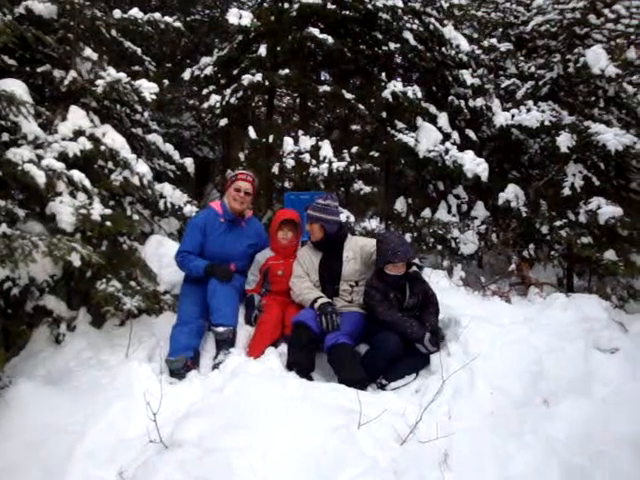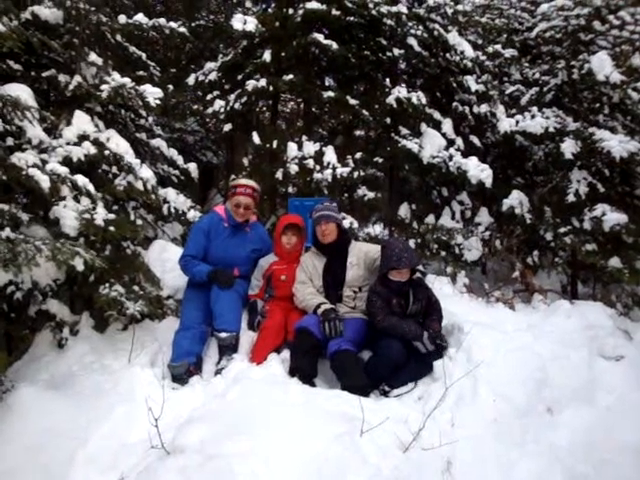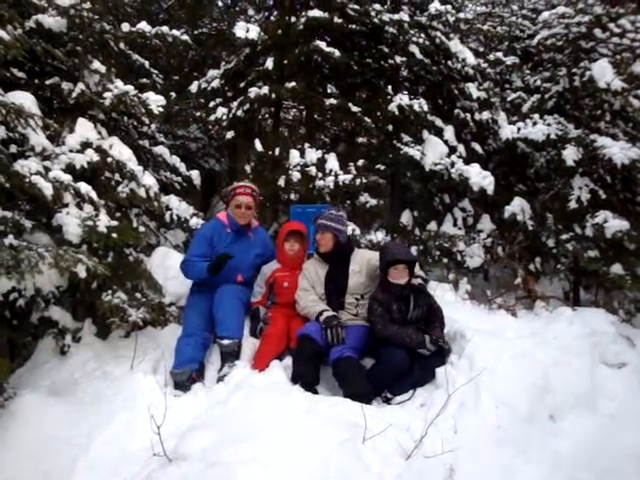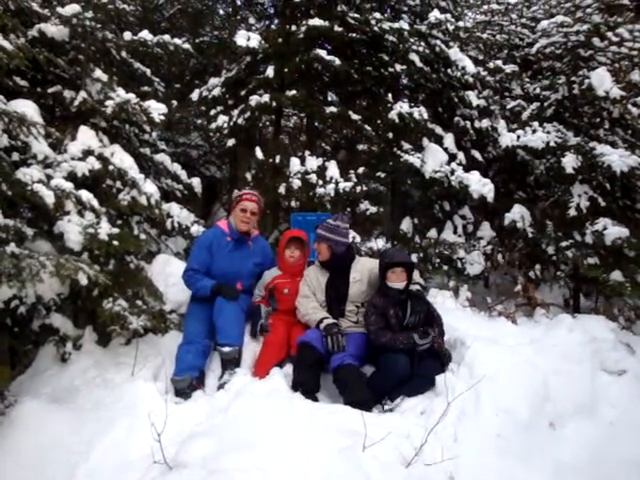
dt=0.7s
person 1, frame 1
left shoulder: (255, 227)
right shoulder: (204, 219)
right elbow: (183, 257)
right wrist: (210, 268)
left hip: (233, 282)
right hip: (200, 280)
left knee: (219, 283)
right knee: (190, 317)
left ankle: (224, 340)
right ankle: (181, 363)
person 1, frame 2
left shoulder: (259, 233)
right shoulder: (208, 223)
right elbow: (187, 261)
right wrist: (212, 273)
left hip: (236, 287)
right hip: (203, 285)
left knee: (224, 289)
right knee: (192, 322)
left ankle: (227, 345)
right ankle: (184, 367)
person 1, frame 3
left shoulder: (261, 237)
right shoulder: (210, 229)
right elbow: (188, 266)
right wrist: (211, 267)
left hip: (239, 293)
right hip: (206, 291)
left knee: (227, 294)
right knee: (195, 329)
left ankle: (229, 353)
right ankle: (185, 375)
person 1, frame 4
left shoulder: (261, 246)
right shoulder: (211, 237)
right elbow: (191, 275)
right wrist: (216, 287)
left hip: (239, 301)
right hip: (206, 299)
left knee: (227, 303)
right knee: (195, 338)
left ankle: (230, 363)
right ankle: (186, 382)
person 2, frame 1
left shoulder: (358, 246)
right shoulder: (305, 253)
right elbow: (299, 285)
right wrist: (321, 303)
left hip: (352, 311)
right hip: (321, 313)
left knee: (336, 340)
right knee: (304, 321)
left ankle: (354, 387)
right ankle: (297, 377)
person 2, frame 2
left shoulder: (362, 251)
right shoulder: (308, 259)
right elbow: (302, 290)
right wrist: (324, 309)
left hip: (355, 316)
right hip: (324, 318)
left knee: (339, 346)
right knee: (307, 326)
left ankle: (357, 394)
right ankle: (300, 383)
person 2, frame 3
left shoulder: (365, 259)
right shoulder: (311, 266)
right elbow: (305, 298)
right wrist: (326, 316)
left hip: (357, 323)
right hip: (326, 325)
left knee: (341, 353)
right knee: (309, 333)
left ankle: (359, 400)
right ankle: (303, 390)
person 2, frame 4
left shoulder: (366, 267)
right shoulder: (312, 273)
right elbow: (305, 305)
right wrist: (326, 324)
left hip: (356, 331)
right hip: (327, 332)
left knee: (342, 361)
right knee: (309, 341)
left ankle: (360, 408)
right ankle: (303, 397)
person 3, frame 1
left shoulder: (414, 277)
right shoulder: (374, 285)
left elbow: (431, 302)
right elbow: (388, 316)
left wrist: (428, 327)
right wrist: (419, 335)
left hip: (413, 329)
right hip: (384, 330)
left knee: (435, 338)
right knee: (391, 345)
left ankle: (389, 376)
person 3, frame 2
left shoulder: (418, 284)
right shoulder: (378, 291)
left elbow: (434, 309)
right elbow: (384, 321)
left wrist: (431, 332)
right wrist: (416, 334)
left hip: (417, 337)
right hip: (389, 338)
left knee: (434, 349)
right knee: (394, 352)
left ankle: (392, 383)
person 3, frame 3
left shoulder: (419, 290)
right shoulder: (379, 297)
left elbow: (436, 316)
right elbow: (384, 329)
left wrist: (434, 337)
right wrist: (419, 340)
left hip: (420, 343)
right hip: (391, 345)
left knee: (436, 358)
right knee: (398, 359)
left ankle: (394, 390)
person 3, frame 4
left shoulder: (417, 297)
right shoulder: (377, 303)
left elbow: (435, 321)
right elbow: (377, 337)
left wrist: (436, 344)
right wrist: (412, 339)
left hip: (417, 351)
right hip: (389, 351)
left knee: (434, 366)
right knee: (400, 366)
left ankle: (391, 397)
person 4, frame 1
right shoulder: (264, 257)
right elbow: (252, 284)
right wrist: (251, 306)
left hip: (294, 300)
right hip: (272, 298)
left knee: (293, 317)
right knee: (272, 316)
right ankle: (255, 356)
person 4, frame 2
right shoulder: (267, 262)
right elbow: (256, 289)
right wrist: (254, 311)
left hip: (298, 306)
right hip: (275, 304)
left knee: (296, 323)
right knee: (275, 322)
right ankle: (257, 362)
person 4, frame 3
right shoulder: (270, 269)
right elbow: (258, 296)
right wrist: (256, 318)
left hip: (300, 312)
right hip: (278, 310)
left knee: (299, 331)
right knee: (276, 330)
right ankle: (260, 368)
person 4, frame 4
right shoulder: (272, 275)
right elbow: (259, 296)
right wrist: (259, 316)
left hip: (301, 319)
right hip: (279, 317)
left knee: (299, 339)
right knee: (276, 338)
right ankle: (260, 376)
